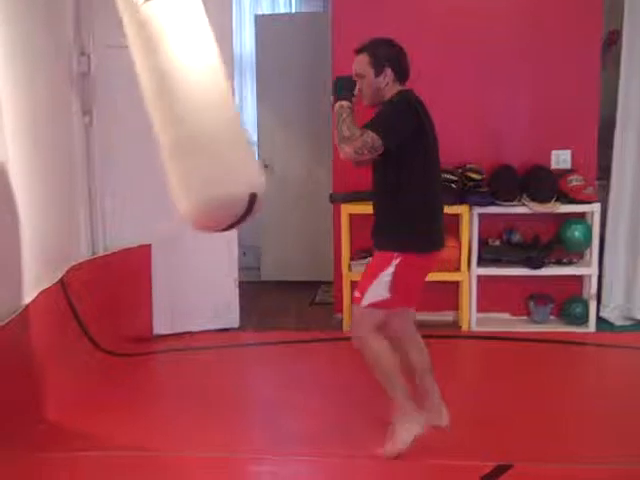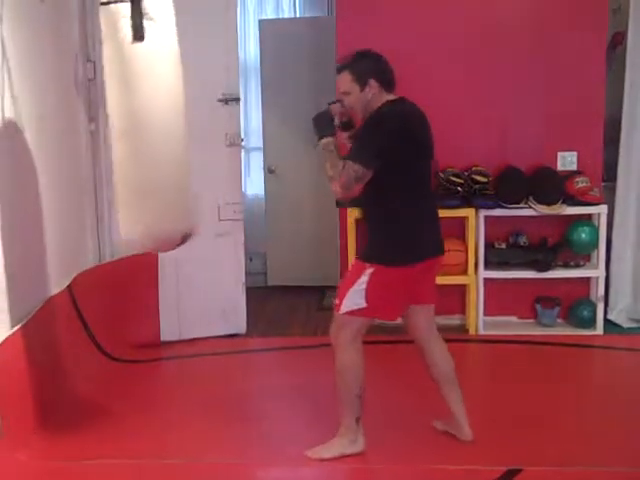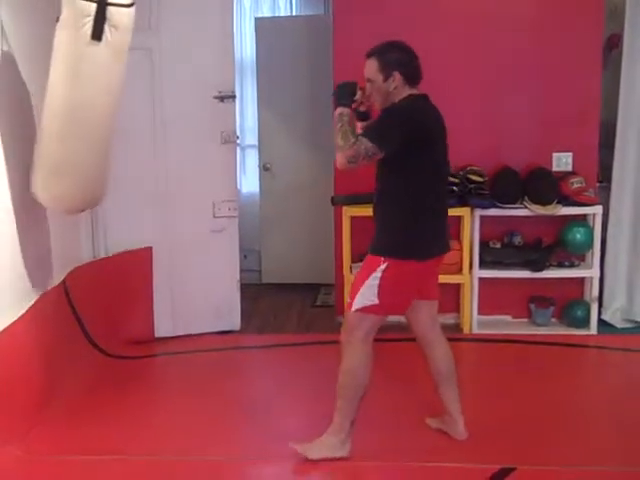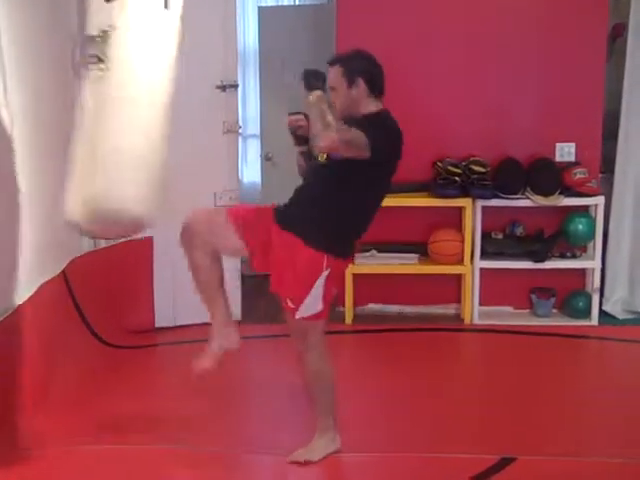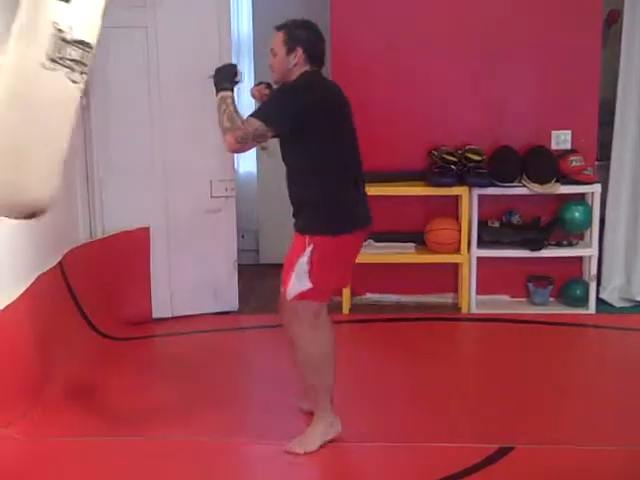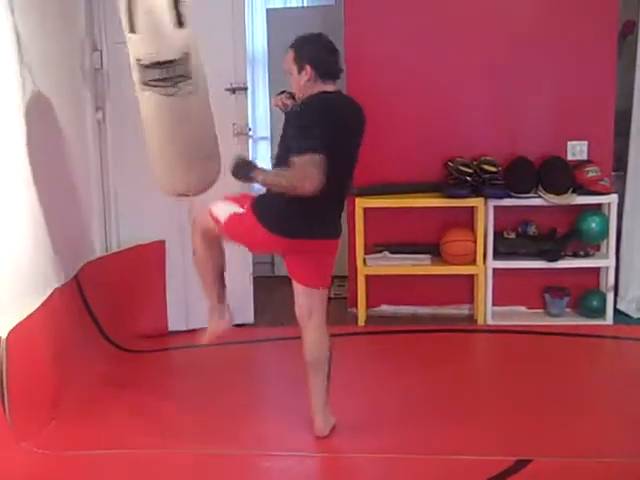
dt=0.7s
person 1, frame 1
left shoulder: (400, 108)
right shoulder: (400, 110)
left elbow: (351, 152)
right elbow: (362, 152)
left wrist: (343, 103)
right wrist: (343, 108)
left hip: (406, 241)
right hip: (408, 237)
left knee: (363, 327)
right knee: (396, 324)
left ankle: (406, 416)
right ankle: (433, 407)
person 1, frame 2
left shoulder: (382, 123)
right shoulder: (408, 114)
left elbow: (343, 186)
left wrist: (326, 137)
right wrist: (349, 133)
left hip: (390, 252)
right hip: (422, 246)
left knee: (344, 333)
right knee: (425, 332)
left ankle: (350, 434)
right ankle: (460, 421)
person 1, frame 3
left shoulder: (404, 116)
right shoulder: (422, 113)
left elbow: (347, 158)
right elbow: (376, 151)
left wrist: (341, 108)
right wrist: (362, 123)
left hip: (400, 247)
right hip: (424, 242)
left knee: (356, 334)
right knee: (428, 331)
left ankle: (337, 437)
right ankle: (455, 420)
person 1, frame 4
left shoulder: (383, 131)
right shoulder: (352, 128)
left elbow: (331, 141)
left wrist: (314, 96)
left hip: (319, 245)
right hip: (284, 224)
left knee: (307, 338)
right knee: (196, 229)
left ankle: (327, 434)
right ankle: (224, 329)
person 1, frame 5
left shoulder: (297, 94)
right shoulder: (321, 92)
left elbow: (236, 140)
left wrist: (224, 91)
right wrist: (270, 106)
left hip: (325, 226)
right hip: (346, 220)
left knee: (300, 319)
right knee: (311, 309)
left ankle: (326, 421)
right ankle: (322, 404)
person 1, frame 6
left shoulder: (308, 112)
right shoulder: (353, 113)
left elbow: (307, 180)
left wrist: (255, 174)
left hip: (276, 222)
right hip: (322, 233)
left knee: (204, 223)
right knee: (313, 319)
left ankle: (218, 311)
right ankle: (321, 416)
